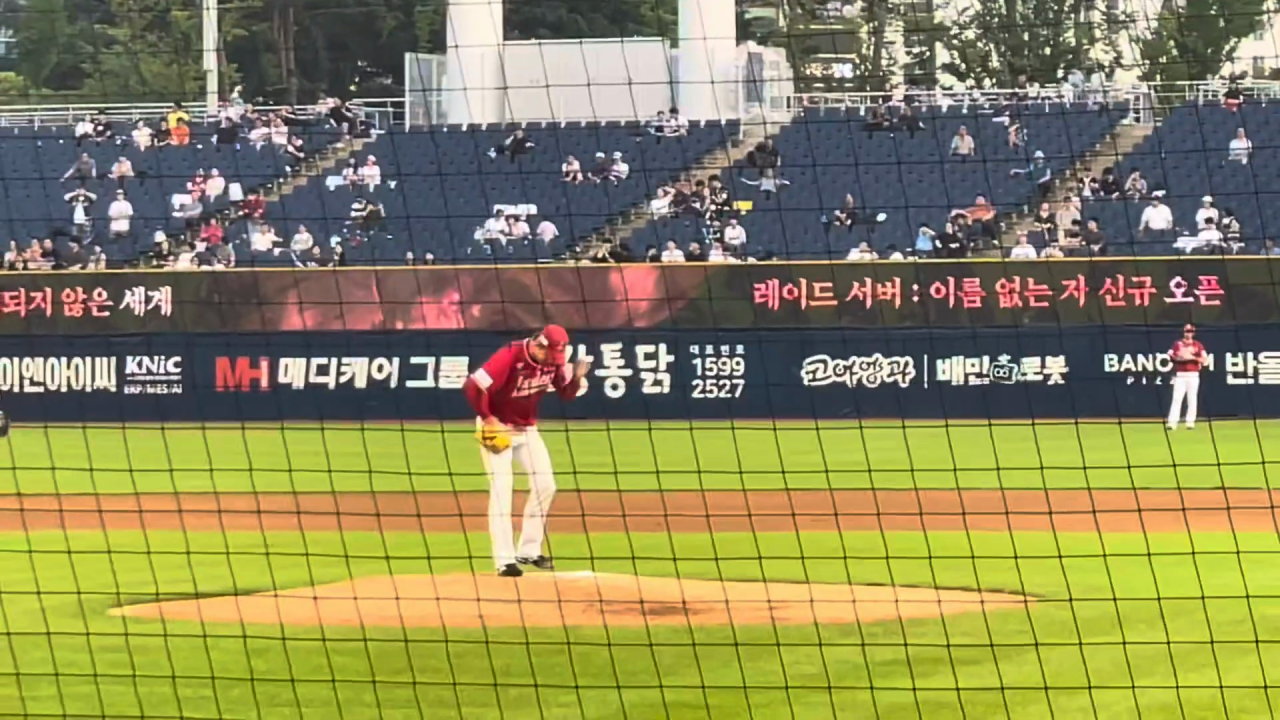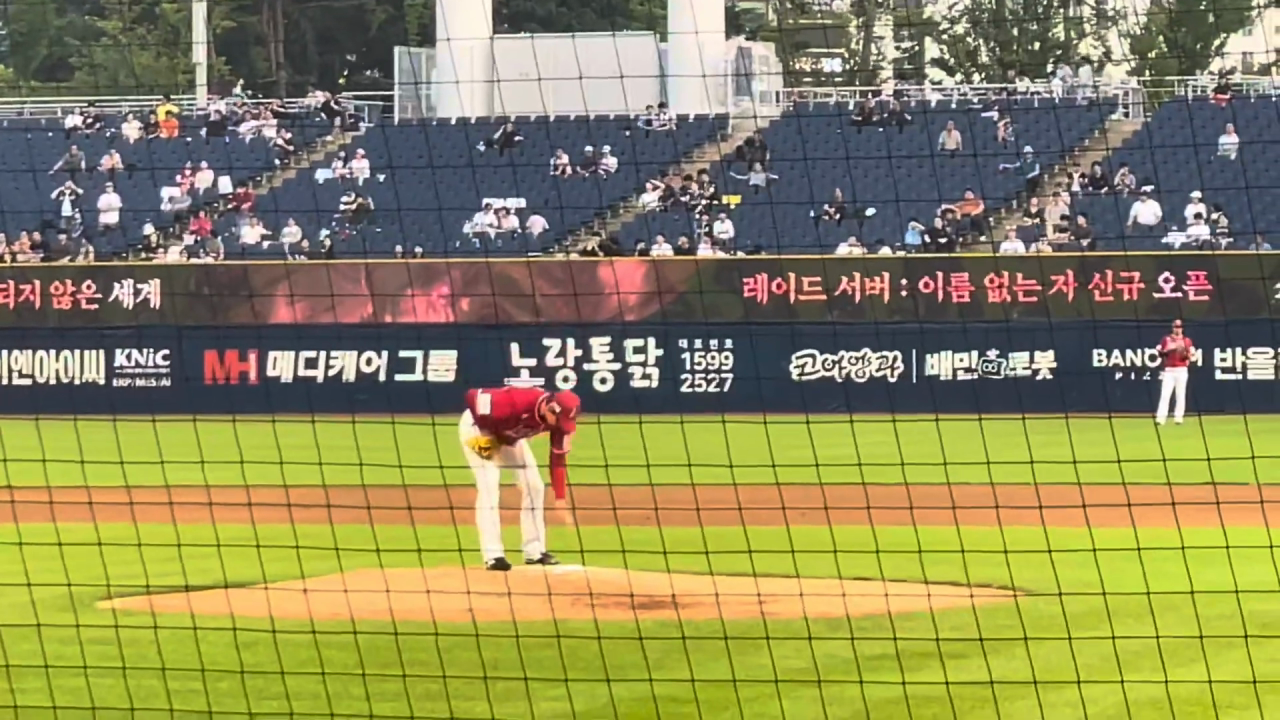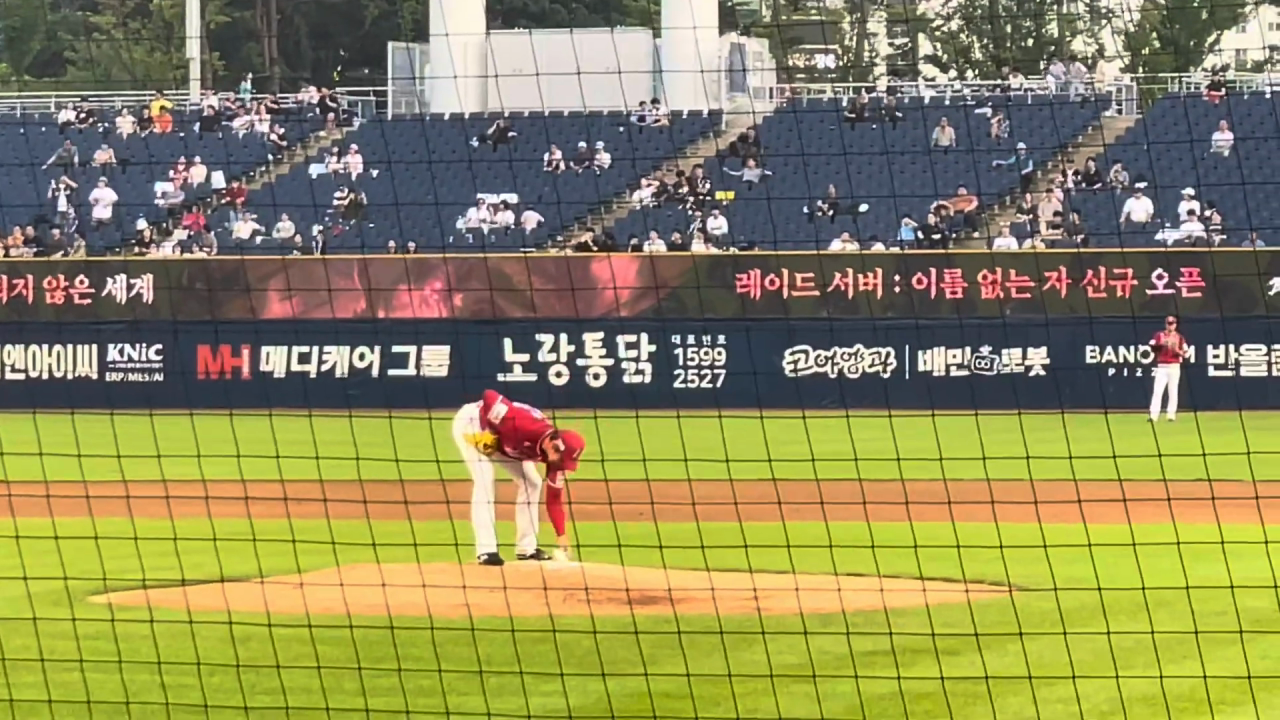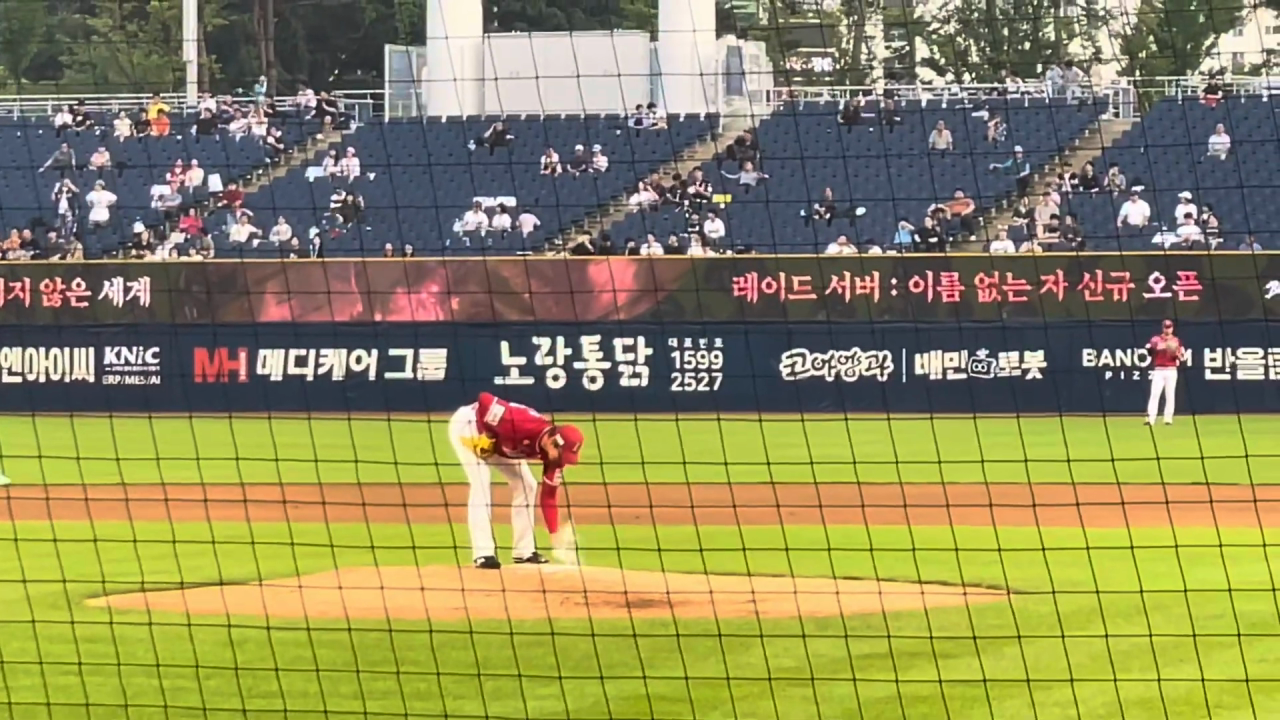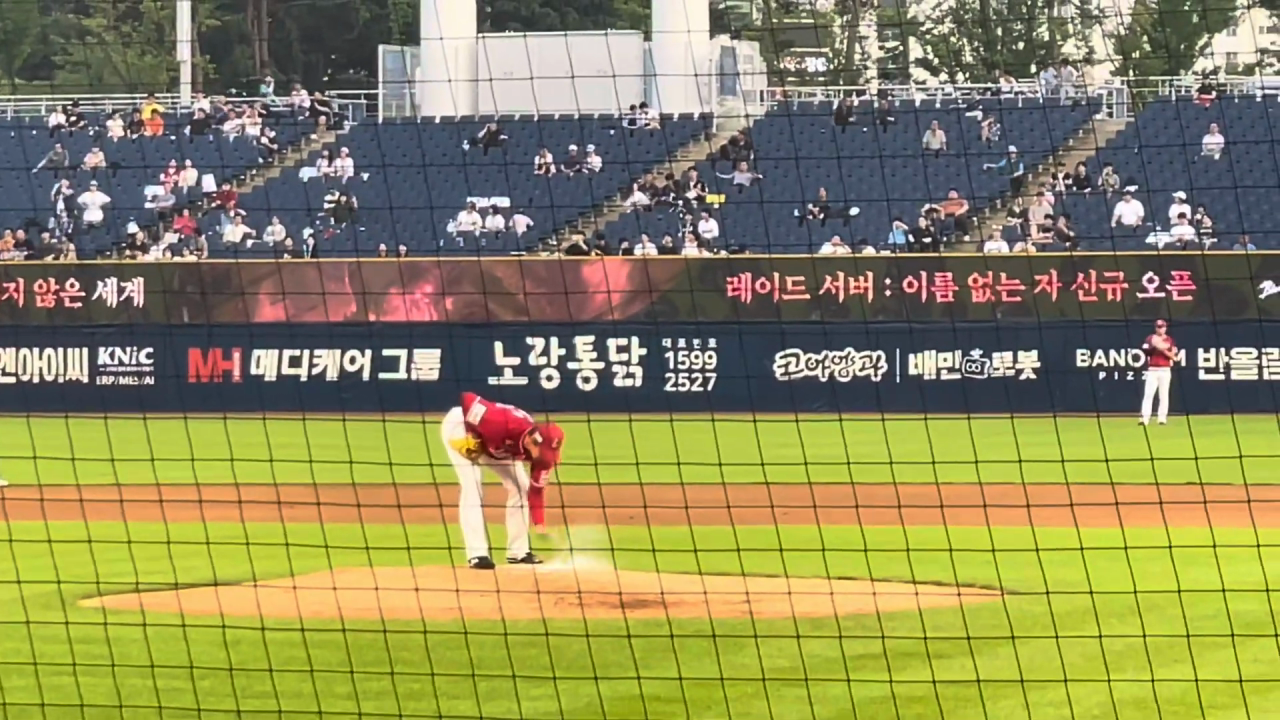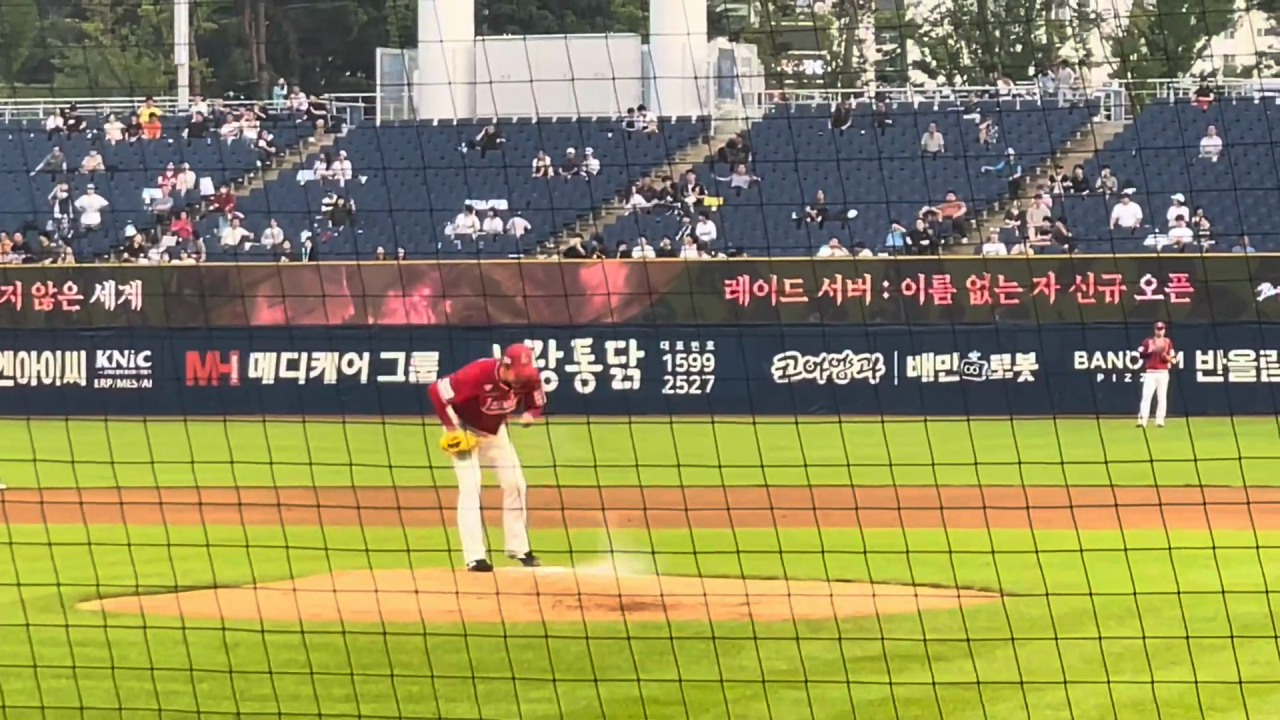
dt=0.4s
person 1, frame 1
left shoulder: (555, 360)
right shoulder: (510, 356)
left elbow: (569, 392)
right elbow: (473, 386)
left wrist: (578, 375)
right wrist: (487, 419)
left hip: (527, 429)
right hip: (497, 428)
left knee: (545, 486)
right knee: (501, 490)
left ankle: (529, 550)
right ankle: (504, 560)
person 1, frame 2
left shoulder: (560, 418)
right shoulder: (517, 402)
left elbow: (559, 459)
right elbow: (472, 396)
left wrist: (561, 500)
right wrist: (484, 431)
left hip: (509, 436)
right hip: (478, 428)
left knee: (534, 486)
right knee: (489, 487)
left ankle: (535, 551)
right ankle: (493, 555)
person 1, frame 3
left shoulder: (555, 453)
right shoulder: (524, 427)
left elbow: (554, 497)
right elbow: (489, 396)
left wrist: (561, 537)
right wrist: (487, 431)
left hip: (501, 437)
right hip: (470, 422)
left knee: (531, 484)
right knee: (485, 482)
left ankle: (527, 548)
right ankle: (486, 550)
person 1, frame 4
left shoulder: (553, 454)
right shoulder: (523, 427)
left elbow: (549, 494)
right elbow: (484, 399)
left wrist: (556, 533)
right wrist: (484, 435)
left hip: (499, 438)
right hip: (467, 424)
left knee: (527, 486)
right knee: (481, 485)
left ankle: (524, 551)
right ankle: (483, 554)
person 1, frame 5
left shoulder: (542, 447)
right shoulder: (503, 425)
left elbow: (535, 492)
right elbow: (467, 399)
left wrist: (539, 525)
right wrist: (471, 436)
left hip: (493, 442)
right hip: (460, 426)
left knee: (520, 487)
right knee: (472, 487)
left ankle: (518, 551)
right ankle: (477, 554)
person 1, frame 6
left shoulder: (531, 378)
right shoulder: (476, 375)
left elbow: (536, 405)
right elbow: (435, 391)
left wrist: (528, 414)
right wrist: (451, 428)
left hip: (494, 430)
right hip: (465, 429)
left knee: (516, 484)
right knee: (470, 489)
left ankle: (518, 547)
right ankle: (475, 557)
